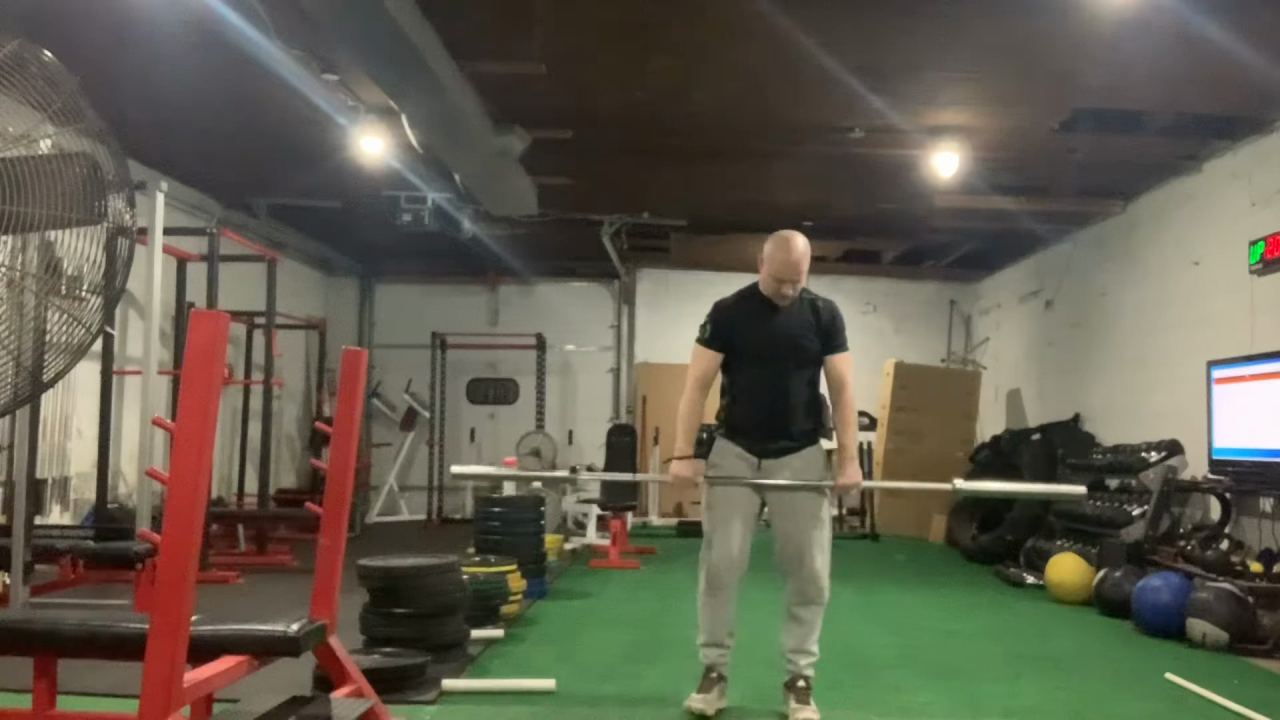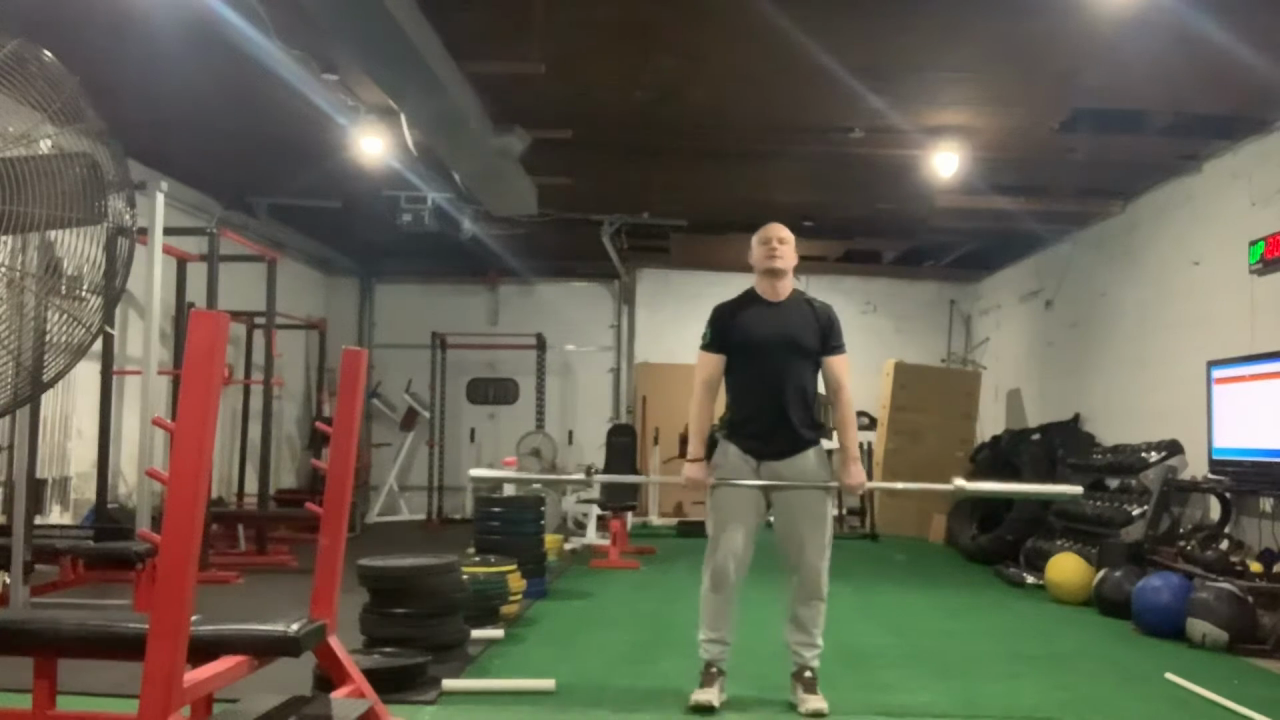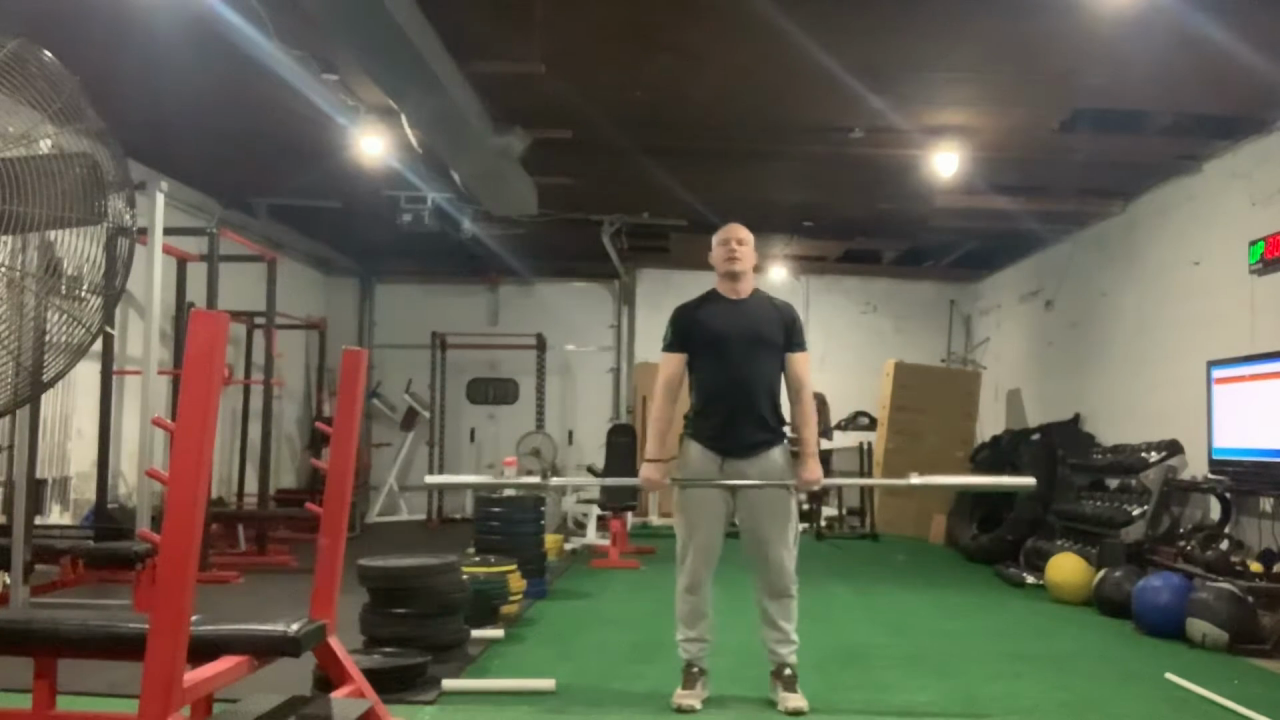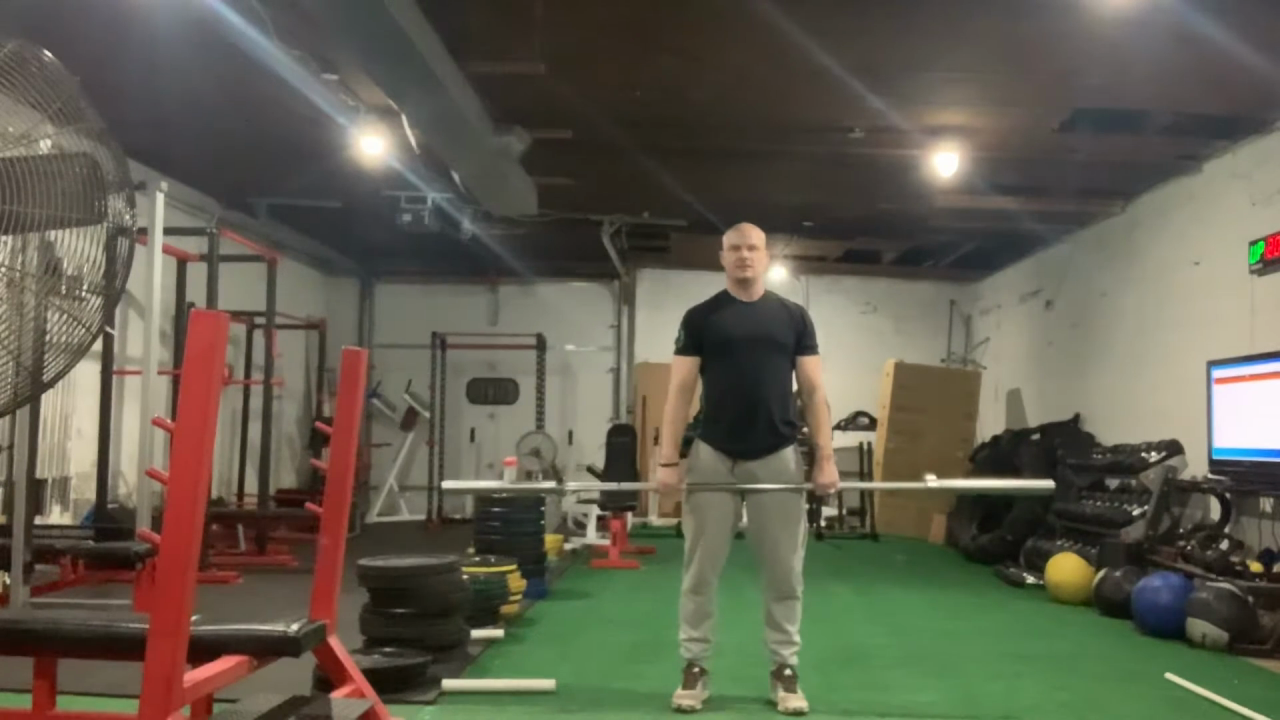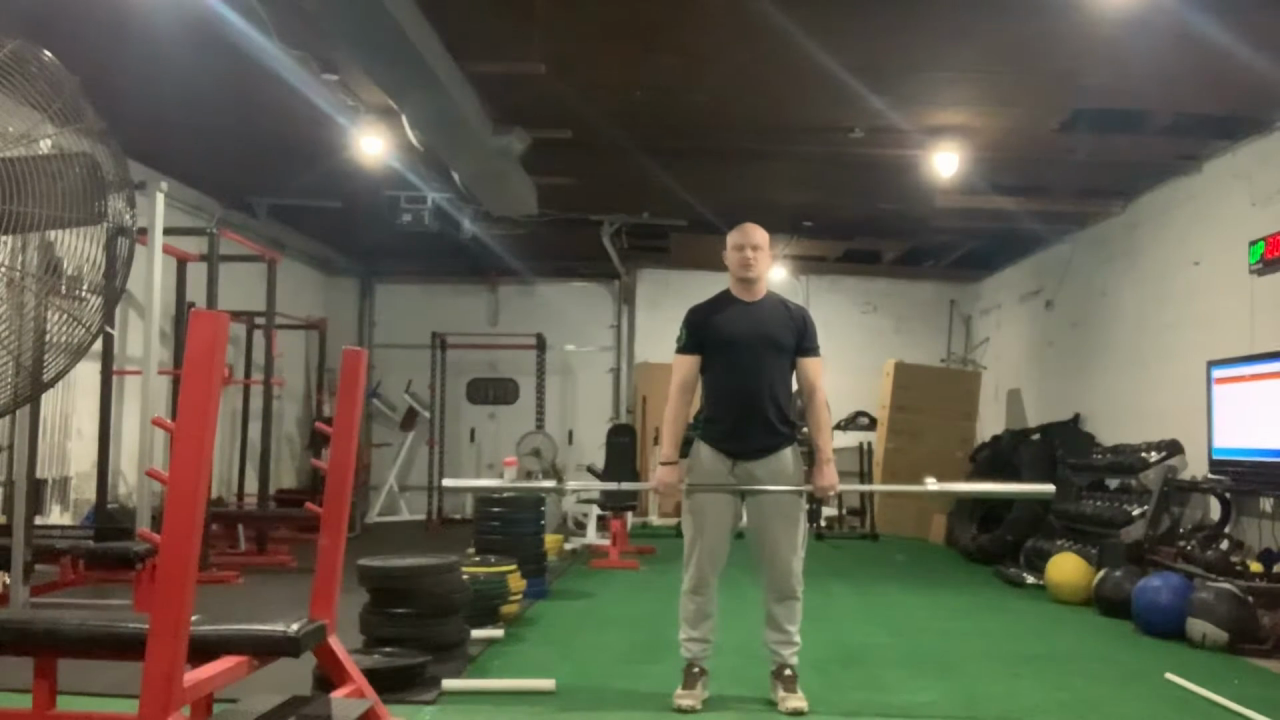
dt=1s
person 1, frame 1
left shoulder: (824, 314)
right shoulder: (728, 312)
left elbow: (841, 388)
right elbow: (698, 384)
left wrist: (848, 458)
right wrist: (683, 453)
left hip: (801, 457)
right hip: (735, 454)
left knee: (809, 575)
right knee: (719, 566)
left ankle: (799, 679)
right ankle: (713, 671)
person 1, frame 2
left shoulder: (820, 316)
right shoulder: (727, 315)
left elbow: (839, 389)
right elbow: (705, 387)
left wrist: (851, 458)
right wrist: (695, 455)
left hip: (802, 458)
right hip: (737, 456)
left knee: (810, 572)
right knee: (722, 566)
left ankle: (805, 671)
right ankle: (713, 667)
person 1, frame 3
left shoulder: (782, 314)
right shoulder: (689, 315)
left elbow: (800, 387)
right elbow: (667, 387)
left wrist: (809, 454)
right wrist: (654, 456)
left hip: (768, 456)
right hip: (702, 455)
left knee: (778, 570)
right knee: (695, 568)
left ankle: (784, 669)
right ankle: (693, 668)
person 1, frame 4
left shoulder: (793, 316)
right shoulder: (700, 317)
left elbow: (813, 390)
right elbow: (680, 391)
left wrist: (825, 457)
right wrist: (667, 460)
left hip: (777, 458)
right hip: (712, 457)
left knee: (784, 573)
right knee: (700, 571)
left ankle: (784, 669)
right ankle: (694, 667)
person 1, frame 5
left shoulder: (795, 317)
right shoulder: (702, 316)
left elbow: (814, 392)
right elbow: (681, 390)
left wrist: (825, 460)
right wrist: (668, 459)
left hip: (778, 458)
right hip: (713, 457)
left knee: (784, 573)
right knee: (701, 571)
left ankle: (785, 669)
right ankle: (694, 667)
